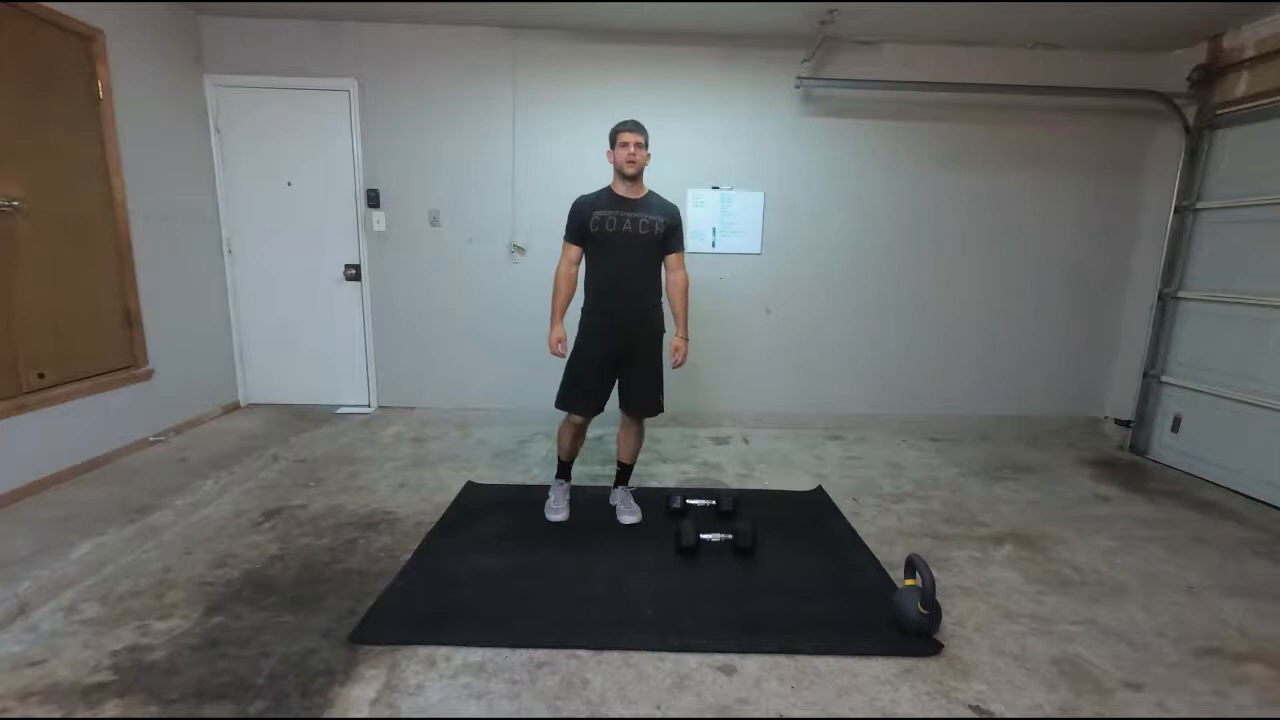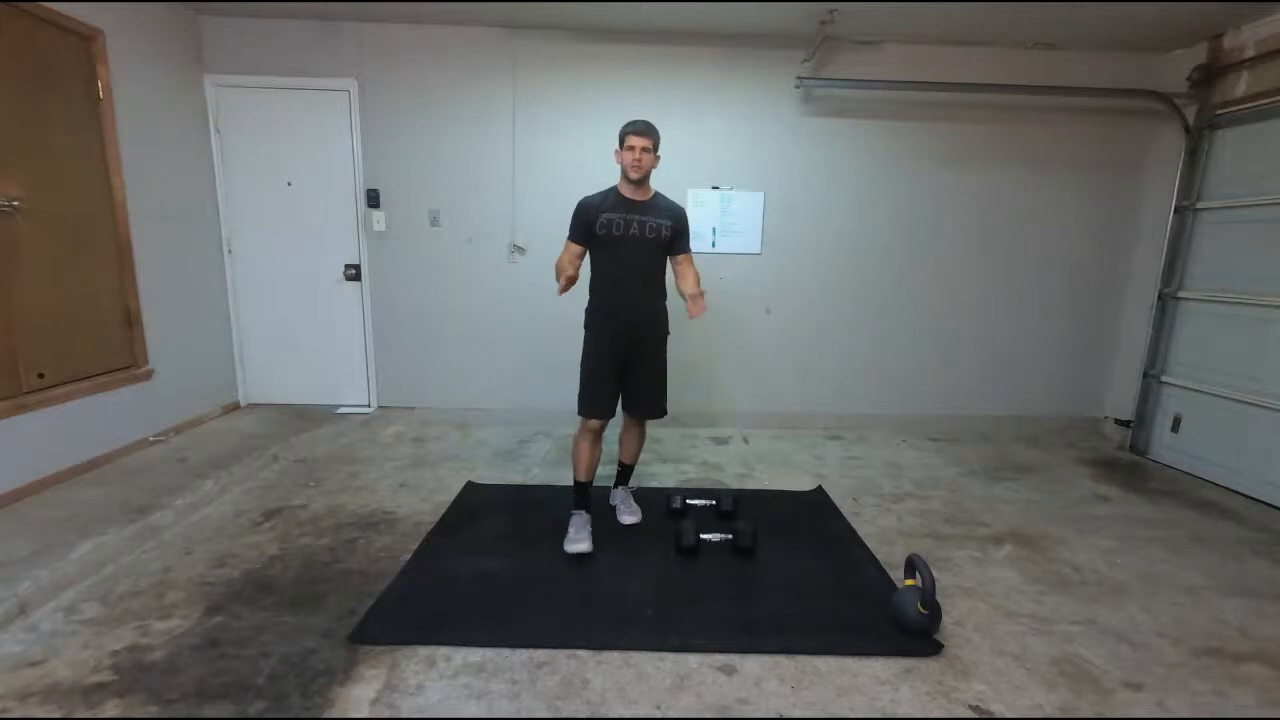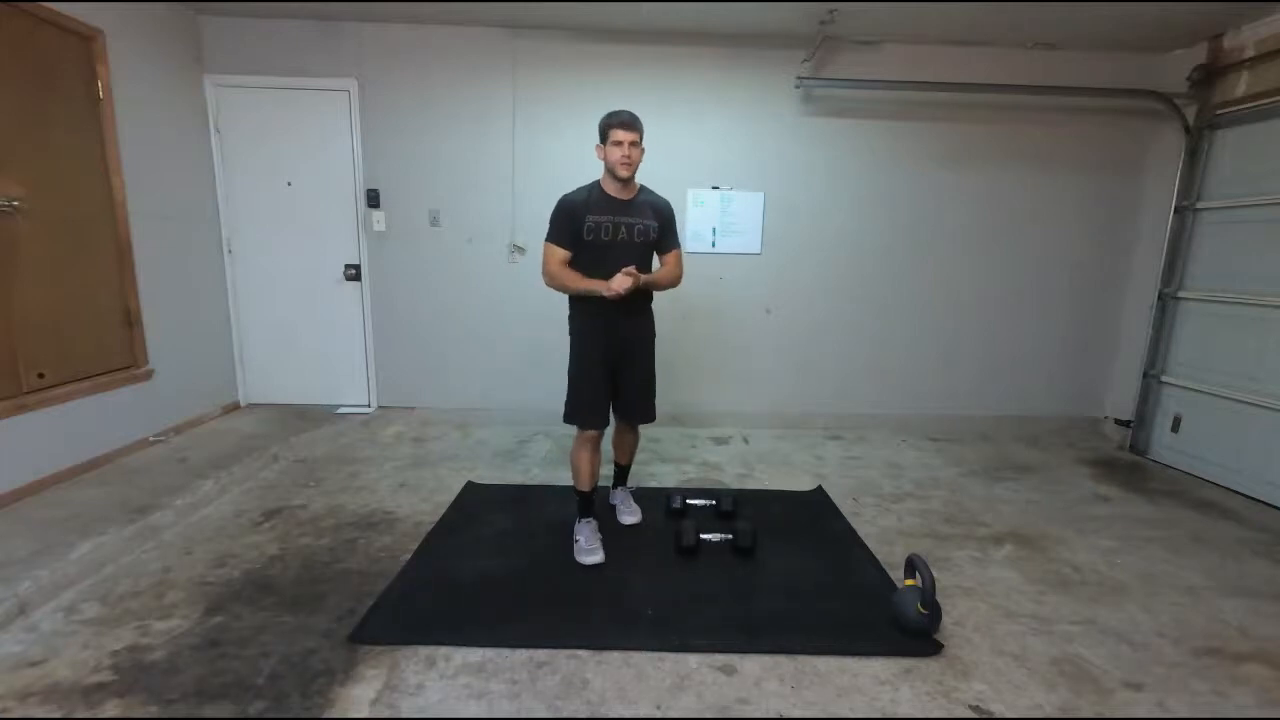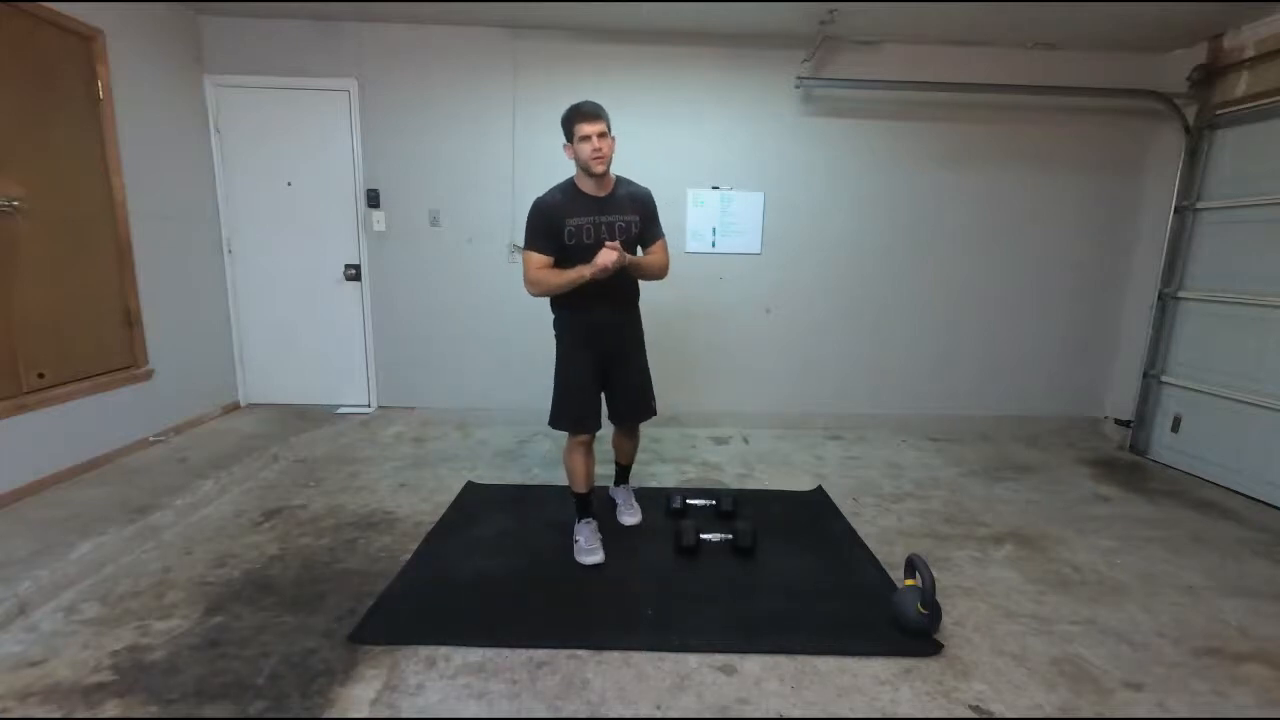
dt=0.5s
person 1, frame 1
left shoulder: (666, 212)
right shoulder: (586, 206)
left elbow: (676, 274)
right elbow: (568, 266)
left wrist: (681, 330)
right wrist: (556, 321)
left hip: (645, 331)
right hip: (597, 328)
left knee: (635, 414)
right knee: (578, 414)
left ankle: (621, 488)
right ankle: (561, 482)
person 1, frame 2
left shoulder: (672, 213)
right shoulder: (592, 206)
left elbow: (683, 267)
right elbow: (569, 257)
left wrist: (692, 292)
right wrist: (566, 275)
left hip: (650, 333)
right hip: (603, 330)
left knee: (637, 416)
right knee: (592, 421)
left ankle: (621, 489)
right ankle: (580, 511)
person 1, frame 3
left shoulder: (658, 208)
right shoulder: (573, 205)
left elbow: (673, 272)
right elbow: (552, 272)
left wrist: (639, 281)
right wrist: (603, 287)
left hip: (638, 333)
right hip: (590, 334)
left knee: (630, 419)
right knee: (589, 429)
left ankle: (620, 488)
right ankle: (585, 519)
person 1, frame 4
left shoulder: (638, 198)
right shoulder: (550, 207)
left elbow: (660, 264)
right elbow: (534, 280)
left wrist: (625, 260)
right wrist: (590, 268)
left hip: (626, 332)
right hip: (576, 338)
left knee: (629, 421)
right knee: (580, 433)
left ankle: (621, 486)
right ankle: (584, 519)
